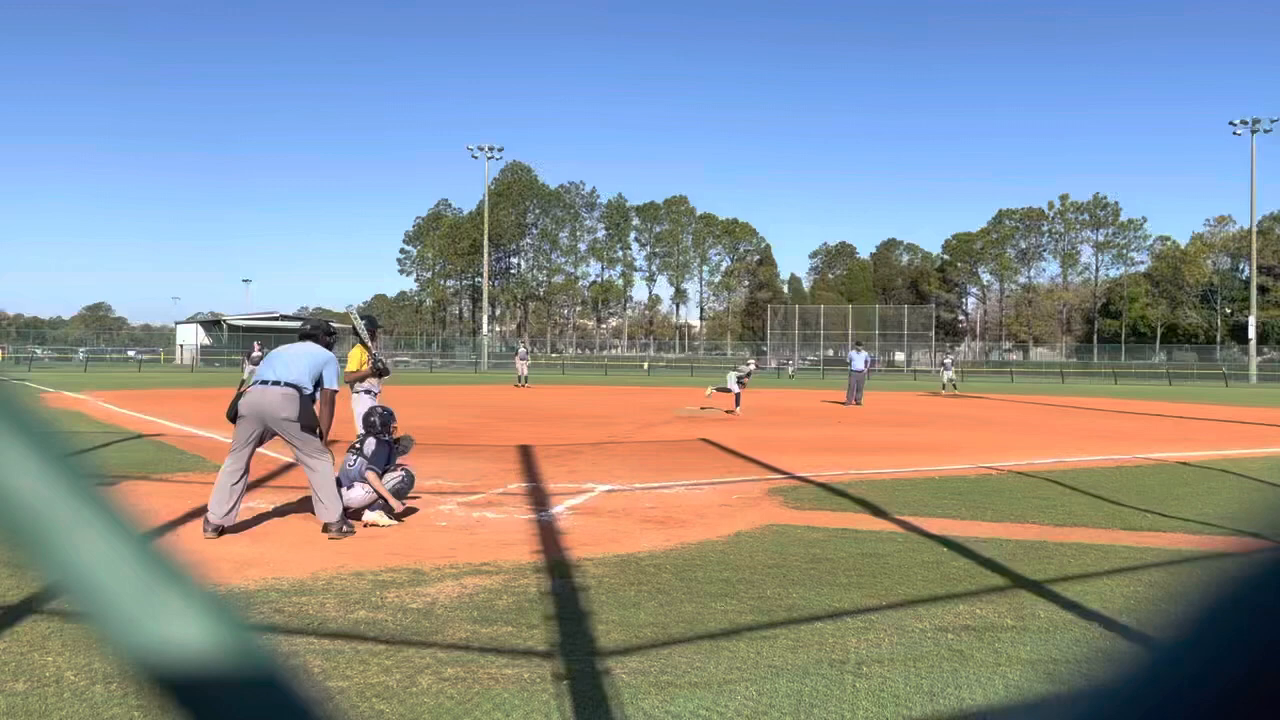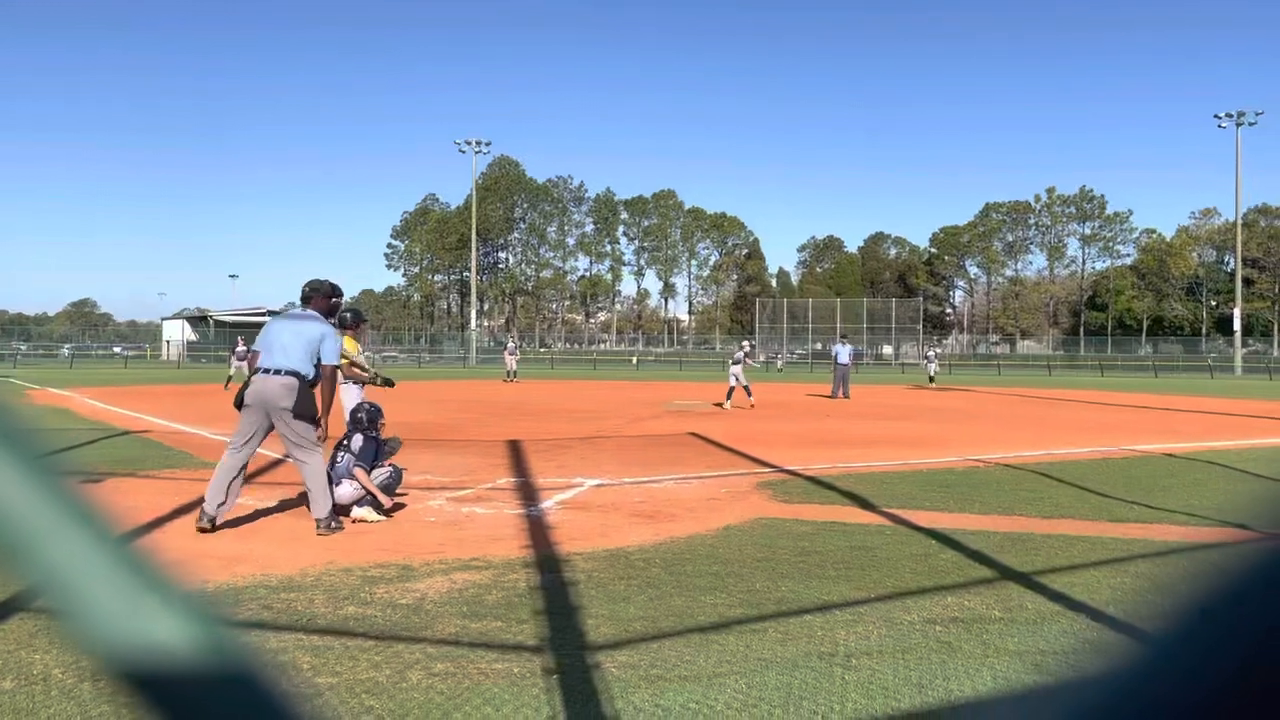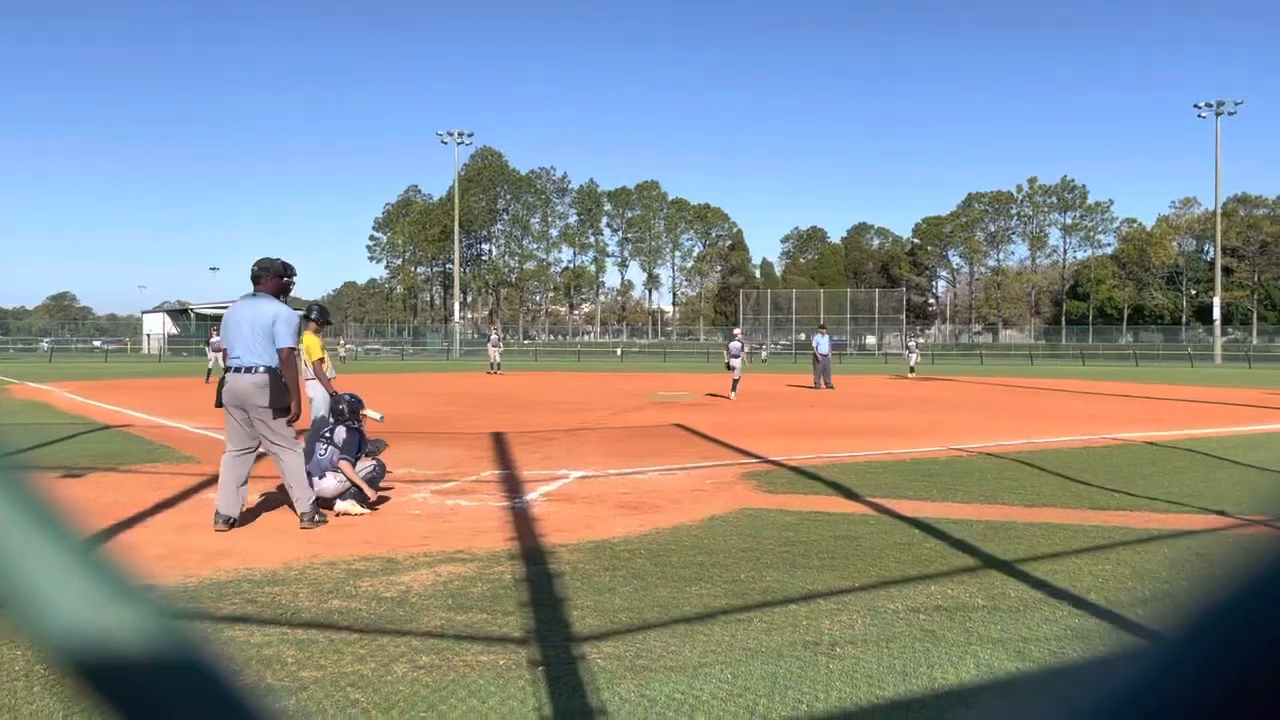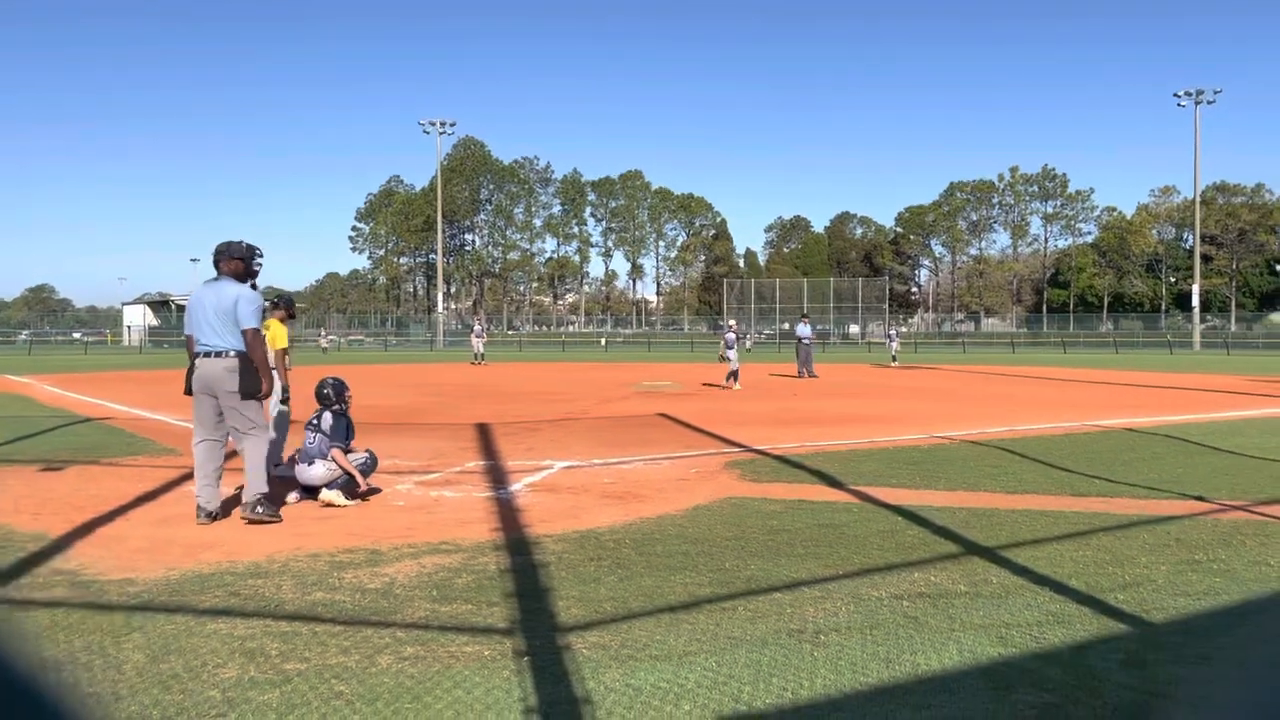
dt=0.4s
person 1, frame 1
left shoulder: (279, 351)
right shoulder: (327, 357)
right elbow: (326, 400)
right wrist: (322, 438)
left hip: (252, 398)
right hip: (287, 401)
left knee: (236, 460)
right knee: (318, 459)
left ankle: (214, 522)
right ankle: (334, 522)
person 1, frame 2
left shoulder: (276, 321)
right shoulder: (327, 330)
left elbow: (252, 361)
right elbow: (328, 375)
right wrist: (323, 416)
left hip: (257, 386)
right hip: (290, 390)
left knee: (239, 450)
right knee: (309, 453)
left ankle: (211, 512)
right ankle: (324, 518)
person 1, frame 3
left shoulder: (233, 310)
right shoulder: (282, 312)
left elbow: (225, 353)
right elbow: (287, 358)
right wrist: (296, 397)
left hip: (231, 382)
right hip: (263, 384)
left knee: (236, 449)
right knee: (287, 448)
left ankle: (225, 513)
right ankle: (308, 510)
person 1, frame 4
left shoulder: (196, 295)
right shoulder: (245, 294)
left elbow: (190, 342)
right elbow: (252, 339)
right wrist: (267, 375)
left hip: (202, 368)
right hip: (234, 368)
left knee: (206, 438)
right knee: (253, 434)
left ankle: (207, 506)
right ankle: (254, 501)
